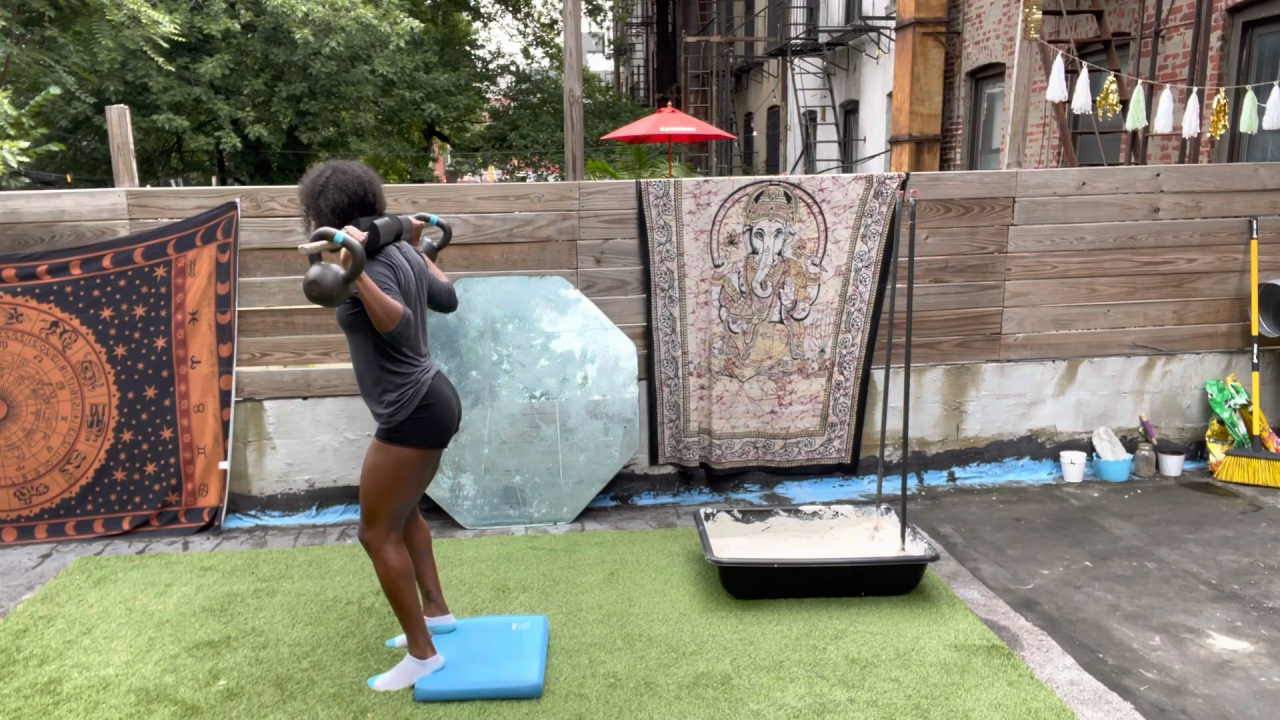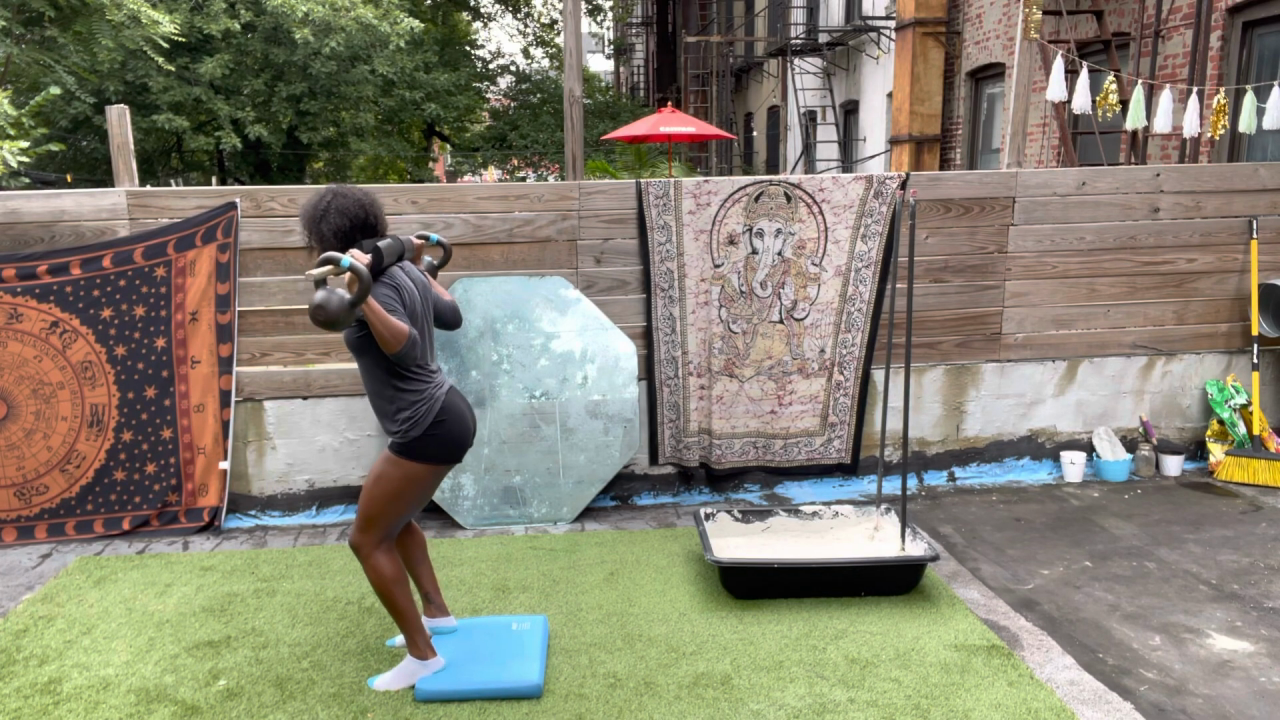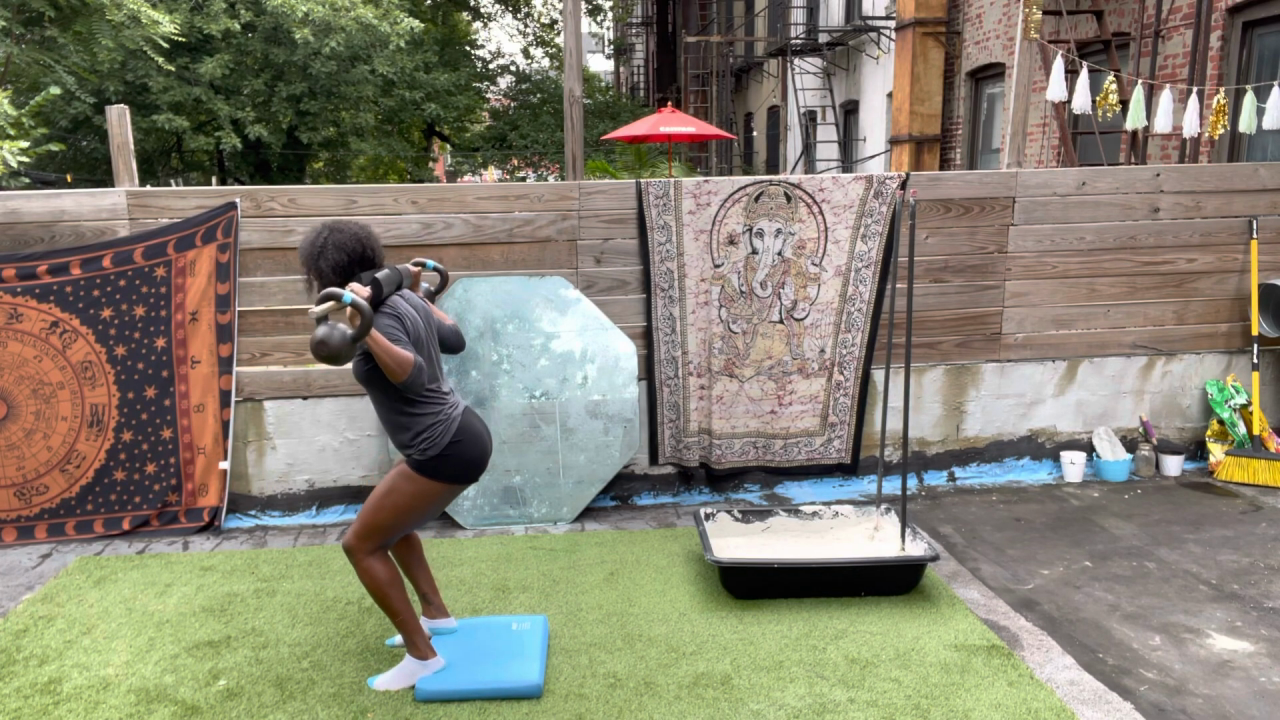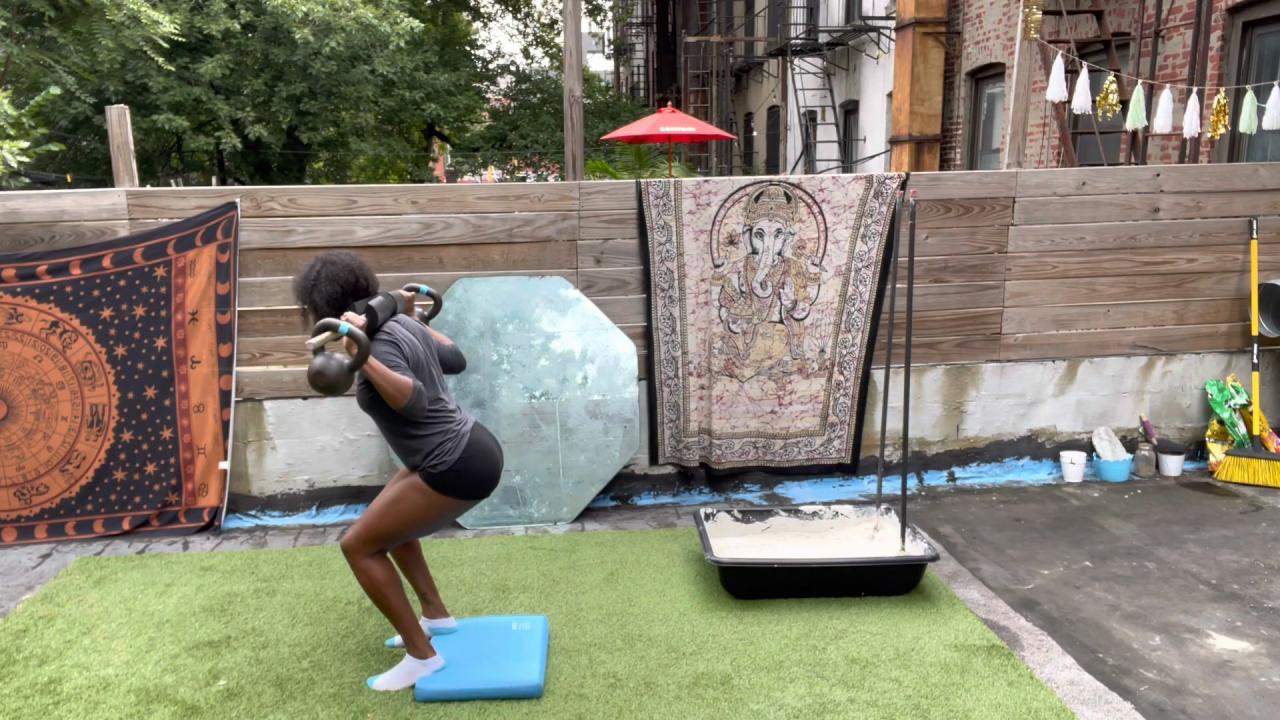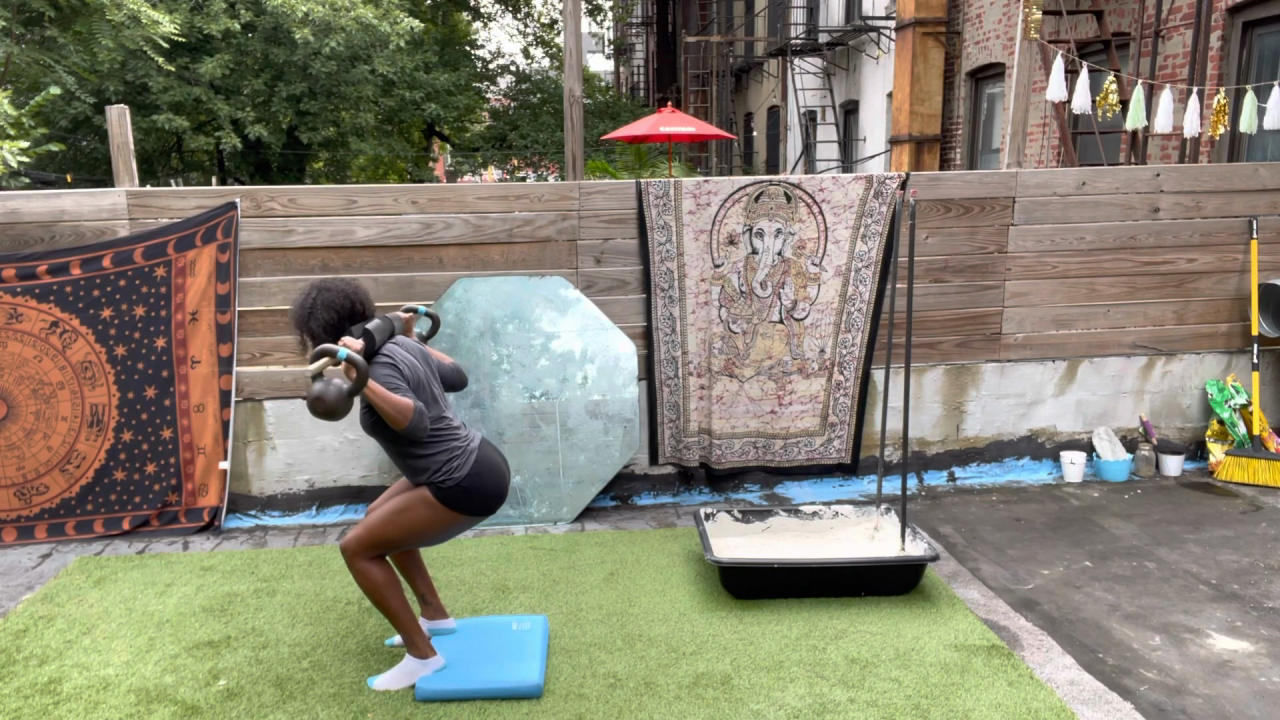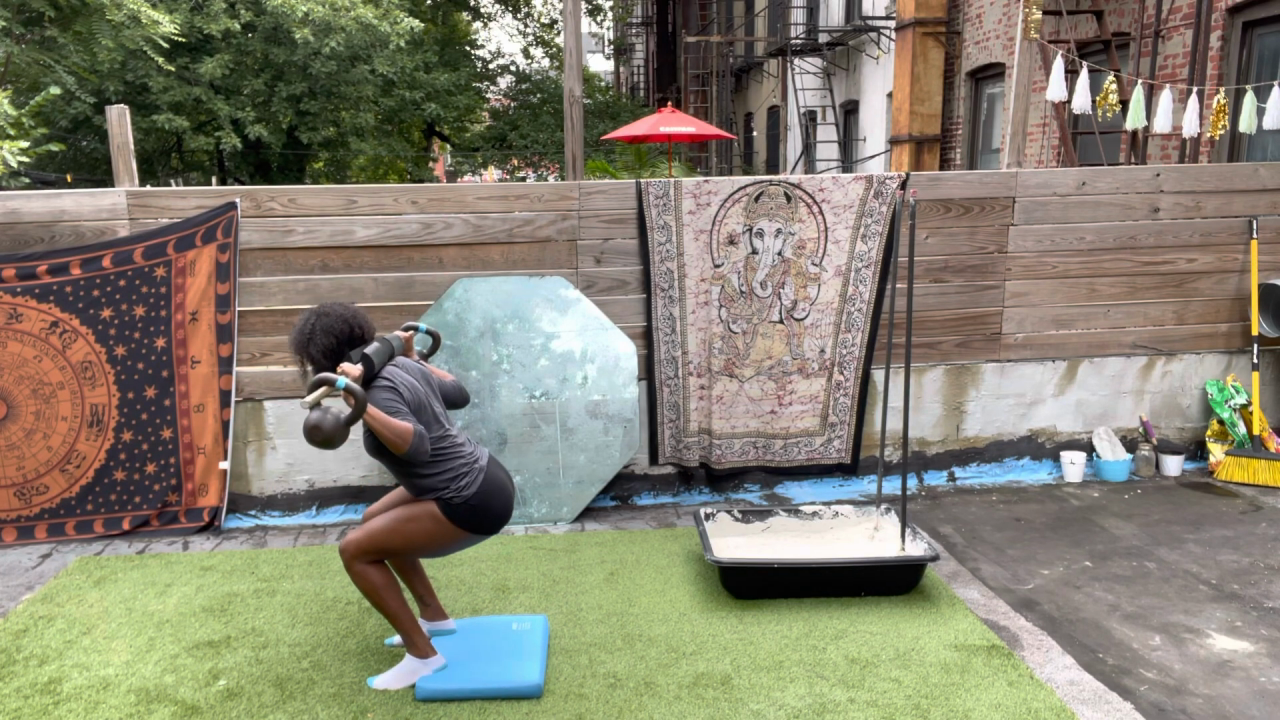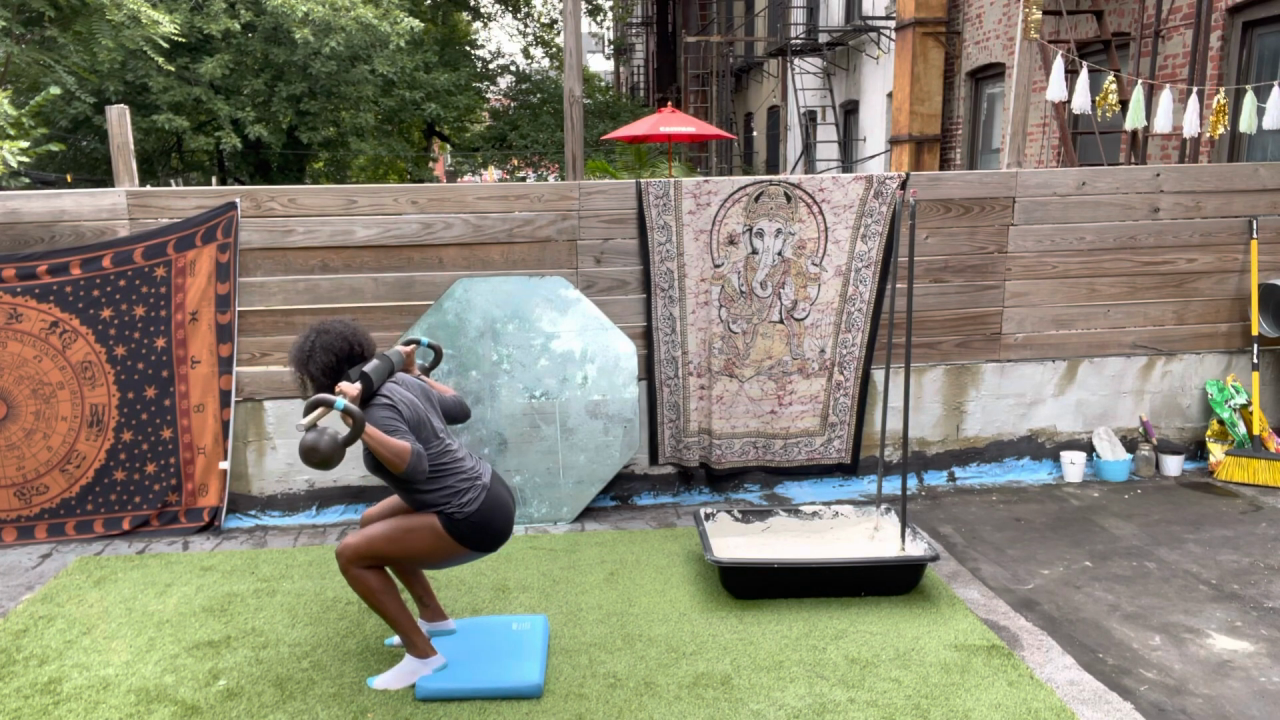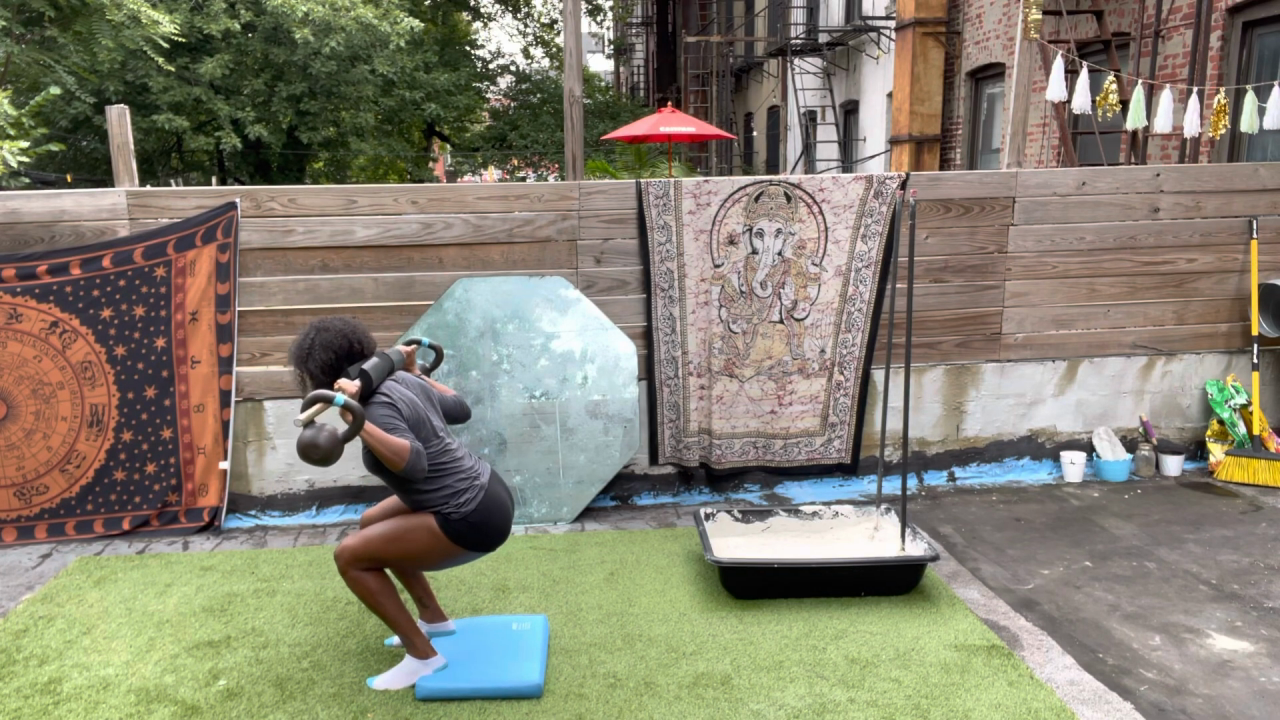
dt=0.4s
person 1, frame 1
left shoulder: (373, 263)
right shoulder: (399, 253)
left elbow: (400, 328)
right elbow: (448, 299)
left wrist: (356, 275)
left hip: (413, 415)
right hip: (433, 401)
left knee: (377, 533)
right knee: (401, 513)
left ankle: (422, 654)
right ankle: (437, 612)
person 1, frame 2
left shoulder: (378, 285)
right shoulder: (403, 272)
left elbow: (408, 350)
right elbow: (452, 317)
left wrist: (360, 299)
left hip: (428, 431)
right hip: (446, 417)
left knee: (368, 539)
right knee: (392, 516)
left ankle: (423, 655)
right ankle: (437, 613)
person 1, frame 3
left shoulder: (380, 316)
right shoulder: (404, 301)
left elbow: (415, 378)
right elbow: (455, 341)
left wrist: (363, 331)
left hip: (447, 453)
right hip: (461, 436)
left knee: (361, 543)
right knee: (387, 519)
left ankle: (422, 656)
right ankle: (436, 615)
person 1, frame 4
left shoulder: (378, 344)
right shoulder: (401, 326)
left elbow: (416, 403)
right elbow: (456, 360)
left wrist: (361, 359)
left hip: (459, 469)
right hip: (470, 450)
left knee: (359, 544)
right knee: (385, 520)
left ankle: (422, 655)
right ankle: (436, 615)
person 1, frame 5
left shoulder: (378, 367)
right shoulder: (400, 347)
left elbow: (417, 424)
right elbow: (457, 378)
left wrist: (360, 382)
left hip: (469, 487)
right hip: (476, 465)
left knee: (358, 546)
right knee: (379, 519)
left ankle: (422, 655)
right ankle: (435, 616)
person 1, frame 6
left shoulder: (379, 391)
right shoulder: (403, 368)
left elbow: (417, 448)
right elbow: (459, 394)
left wrist: (360, 408)
left hip: (475, 505)
right hip: (483, 481)
left knee: (356, 549)
right knee: (375, 523)
left ankle: (423, 655)
right ankle: (434, 617)
person 1, frame 7
left shoulder: (378, 409)
right shoulder: (403, 383)
left elbow: (415, 467)
right elbow: (460, 410)
left wrist: (359, 426)
left hip: (475, 521)
right hip: (485, 495)
left knee: (352, 553)
right knee: (372, 525)
left ankle: (422, 654)
right ankle: (434, 618)
person 1, frame 8
left shoulder: (377, 407)
right shoulder: (403, 382)
left elbow: (415, 464)
right elbow: (461, 410)
left wrist: (358, 424)
left hip: (473, 519)
right hip: (484, 494)
left knee: (350, 555)
right knee: (371, 527)
left ankle: (423, 656)
right ankle: (434, 619)
